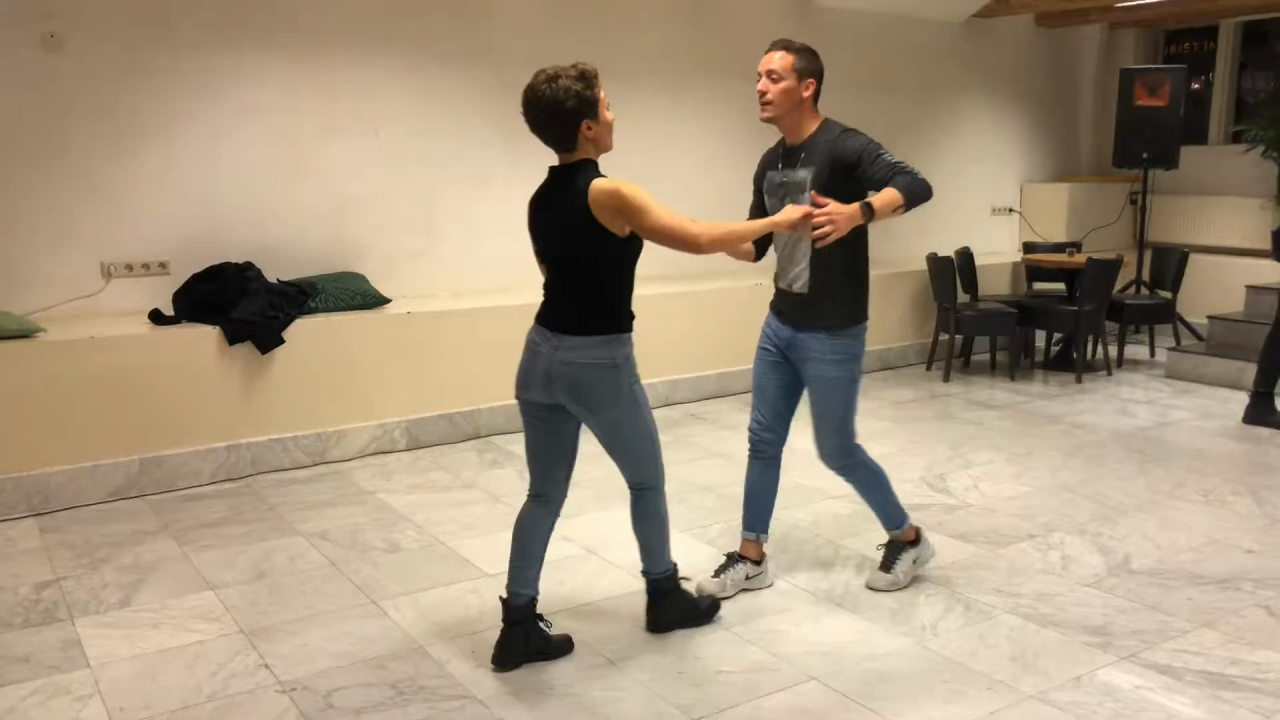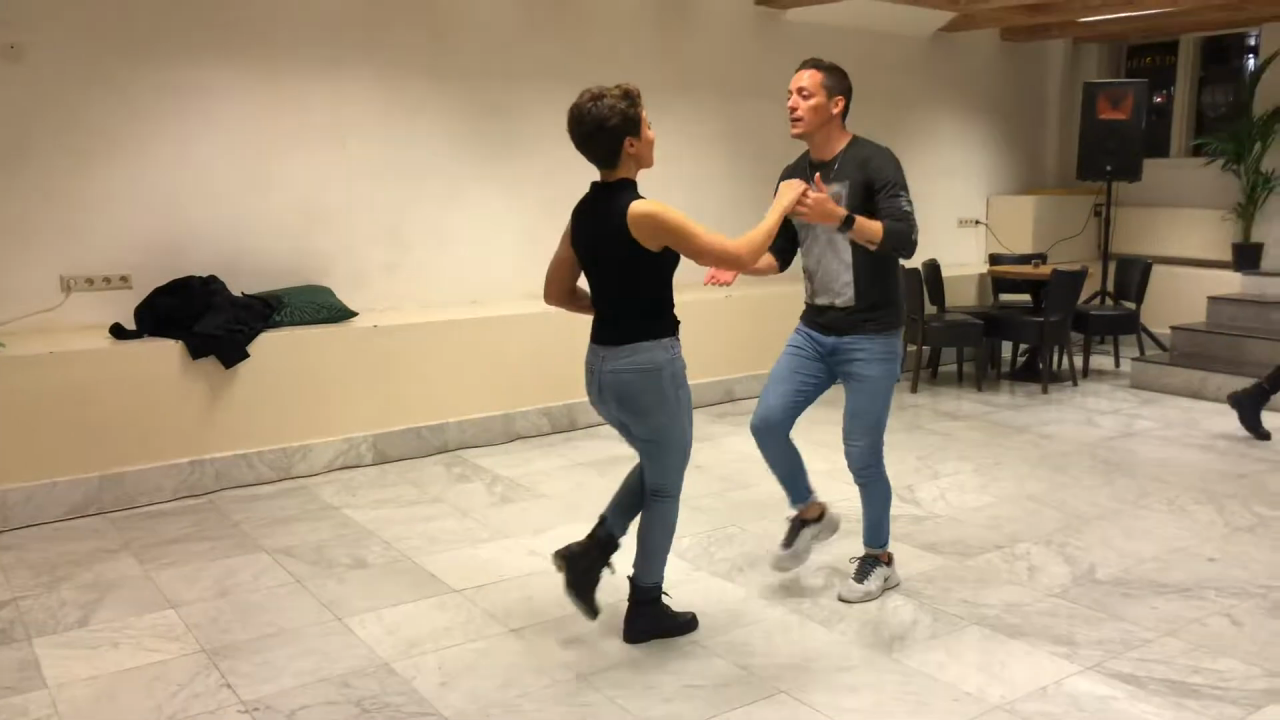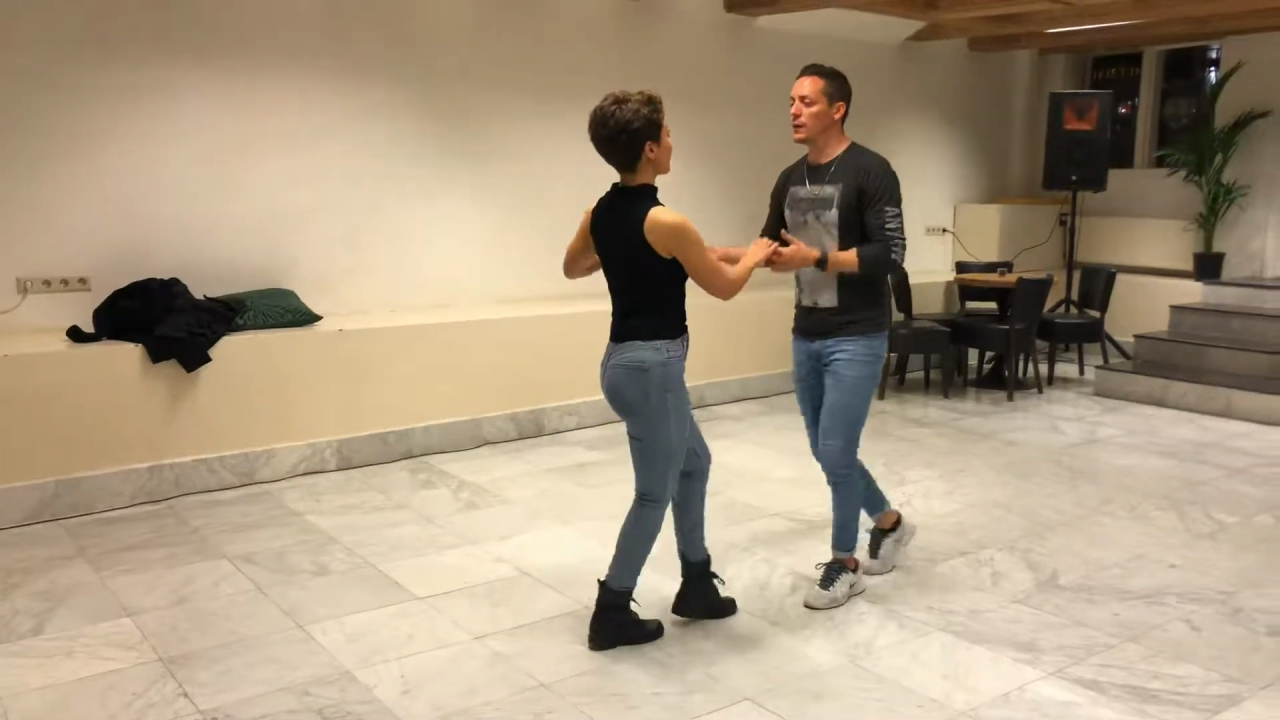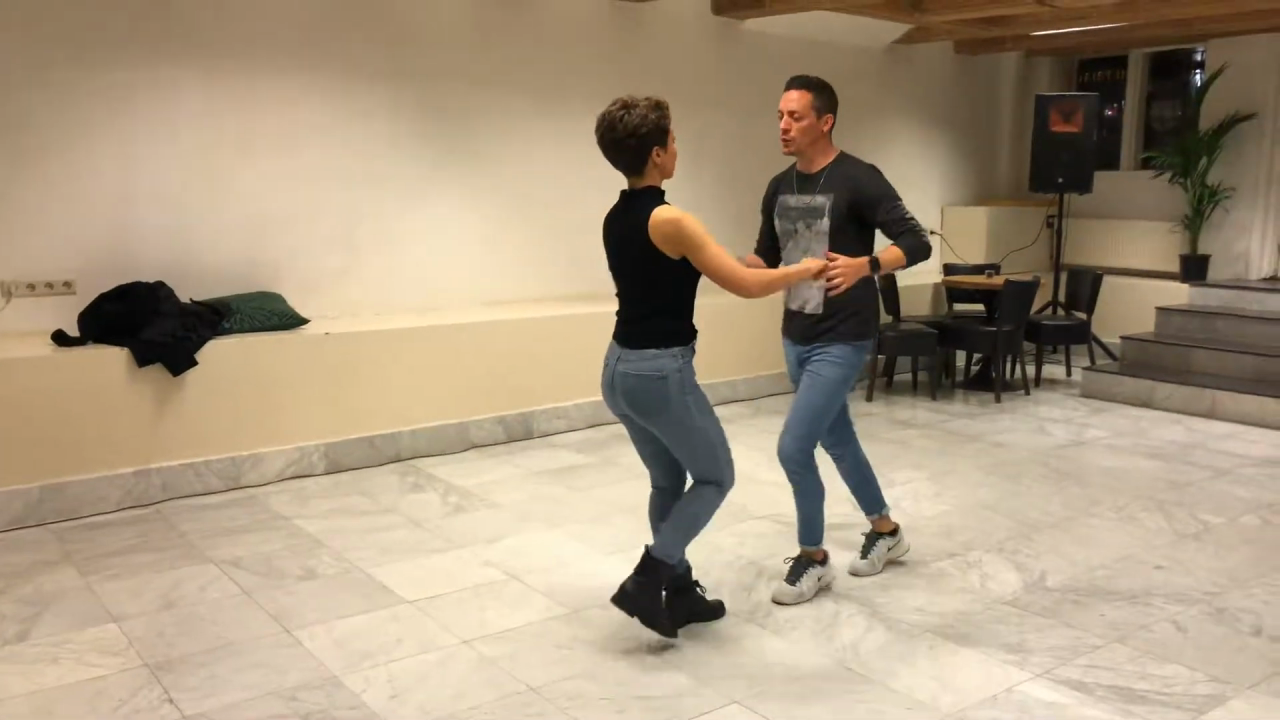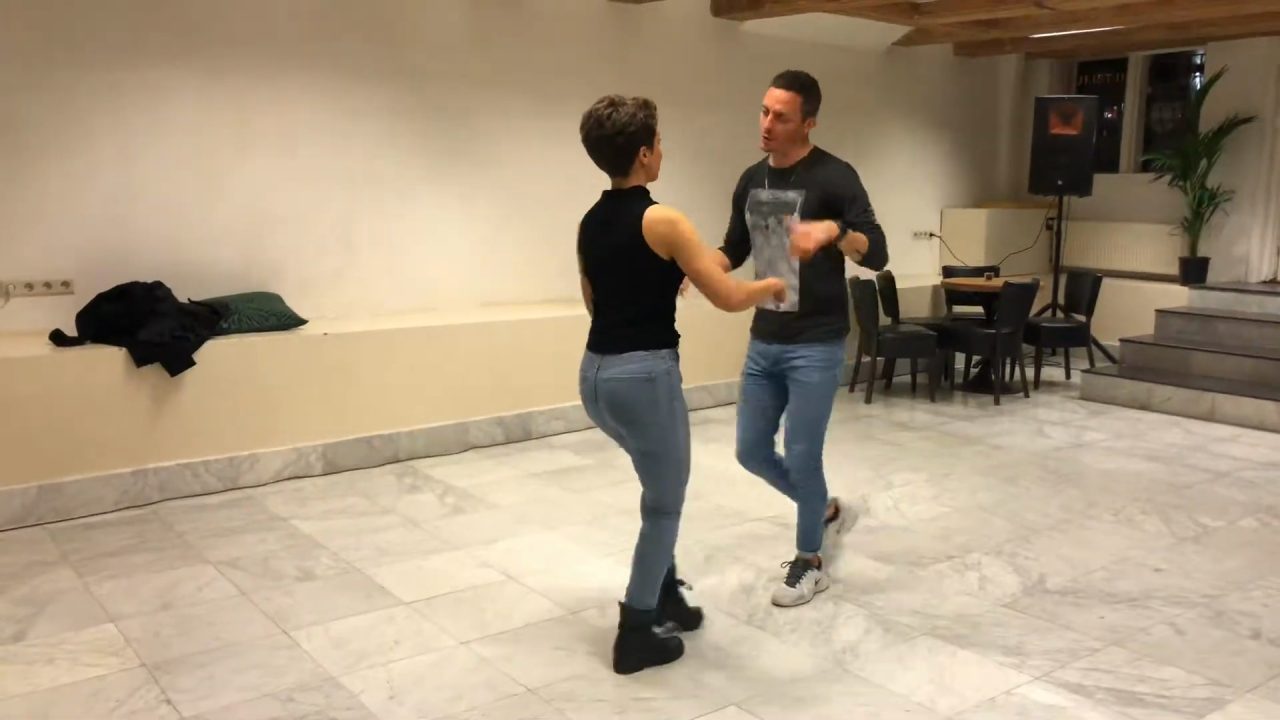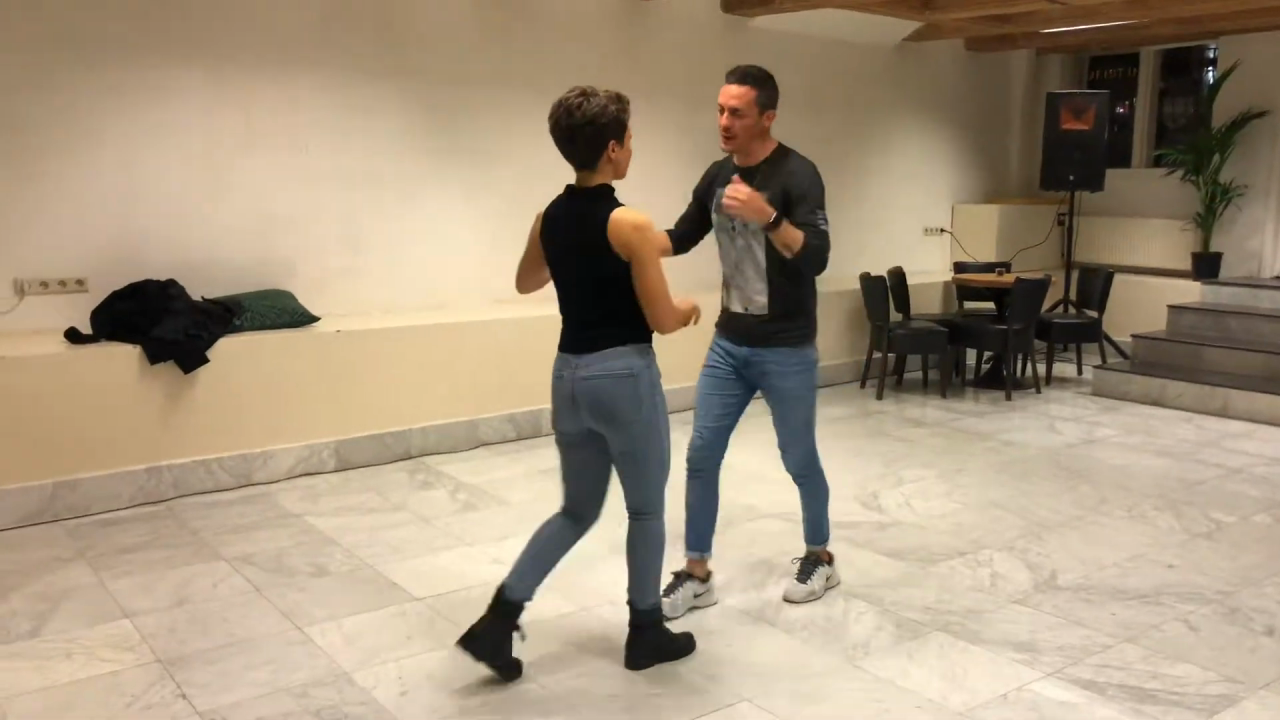
dt=0.3s
person 1, frame 1
left shoulder: (541, 200)
right shoulder: (607, 194)
right elbow: (703, 239)
right wrist: (781, 220)
left hip: (541, 356)
right hip: (598, 363)
left knee: (545, 492)
right knee: (646, 481)
left ankle: (519, 626)
right ankle: (663, 598)
person 1, frame 2
left shoulder: (584, 213)
right shoulder: (644, 215)
left elbow: (556, 291)
right elbow: (739, 256)
right wrist: (783, 204)
left hip: (603, 365)
right hip: (649, 367)
left knee: (656, 465)
right knee: (665, 487)
left ankle: (589, 553)
right ankle: (644, 608)
person 1, frame 3
left shoulder: (601, 213)
right shoulder: (664, 222)
left elbow: (573, 267)
right elbow: (725, 286)
right wrist: (758, 252)
left hip: (626, 360)
right hip: (651, 366)
left knee: (692, 466)
right knee: (655, 493)
left ankle: (697, 588)
right ankle: (611, 615)
person 1, frame 4
left shoulder: (616, 218)
right shoulder: (668, 220)
right elbow: (746, 285)
left wrist: (691, 264)
right wrist: (802, 270)
left hip: (620, 369)
right hip: (660, 373)
left knee: (668, 481)
right knee: (715, 477)
left ankle: (680, 592)
right ankle: (646, 579)
person 1, frame 5
left shoulder: (590, 223)
right shoulder: (661, 221)
right elbow: (729, 298)
right wrist: (771, 285)
left hip: (596, 374)
right hip: (645, 376)
left knee: (656, 487)
right knee: (664, 507)
left ankle: (664, 593)
right ankle: (636, 634)
person 1, frame 6
left shoulder: (549, 218)
right shoulder: (629, 224)
left elbow: (525, 282)
right elbow: (660, 318)
right wrist: (687, 308)
left hip: (570, 375)
right hip: (624, 376)
left knee: (577, 509)
right knee: (646, 508)
left ankle: (496, 621)
right ankle: (646, 633)
person 2, frame 1
left shoulder: (843, 146)
right shoulder: (770, 163)
left elbow: (917, 187)
left wrist: (858, 210)
left hip: (833, 332)
right hip: (781, 324)
left knee: (835, 449)
right knee: (763, 441)
left ankle: (906, 537)
right ankle: (751, 557)
person 2, frame 2
left shoulder: (875, 163)
right shoulder: (791, 177)
left elbow: (904, 241)
right elbow: (782, 254)
left wrist: (839, 217)
right wrist: (741, 266)
left hip: (872, 337)
right hip: (814, 332)
left knee: (862, 455)
right knee: (767, 423)
left ankle: (878, 558)
right ankle: (809, 514)
person 2, frame 3
left shoulder: (870, 171)
right shoulder: (789, 180)
left elbow: (889, 255)
right elbow: (777, 250)
left wrist: (816, 258)
left hip: (858, 338)
right hip: (807, 337)
left knee: (837, 454)
right knee: (826, 453)
left ankle: (844, 562)
right ankle: (889, 521)
person 2, frame 4
left shoulder: (860, 180)
right shoulder: (777, 188)
left elbow: (917, 244)
right elbow: (765, 259)
left wrist: (866, 265)
left hip: (841, 343)
right hip: (795, 340)
left knee: (792, 447)
right knee: (836, 439)
left ankle: (811, 559)
right ankle: (886, 530)
person 2, frame 5
left shoulder: (833, 176)
right shoulder: (750, 181)
left elbow: (876, 251)
right elbow: (733, 251)
left wrist: (833, 232)
left hip: (817, 344)
right hip: (763, 342)
left knee: (801, 456)
right knee: (750, 451)
left ankle: (810, 562)
right ankle: (829, 510)
person 2, frame 6
left shoulder: (797, 175)
right shoulder: (716, 176)
left elbow: (815, 257)
right elbow: (682, 237)
left wrist: (766, 216)
left hip: (786, 349)
right hip: (728, 344)
left knee: (798, 457)
right knee: (700, 454)
left ankle: (819, 558)
right ankle: (697, 573)
